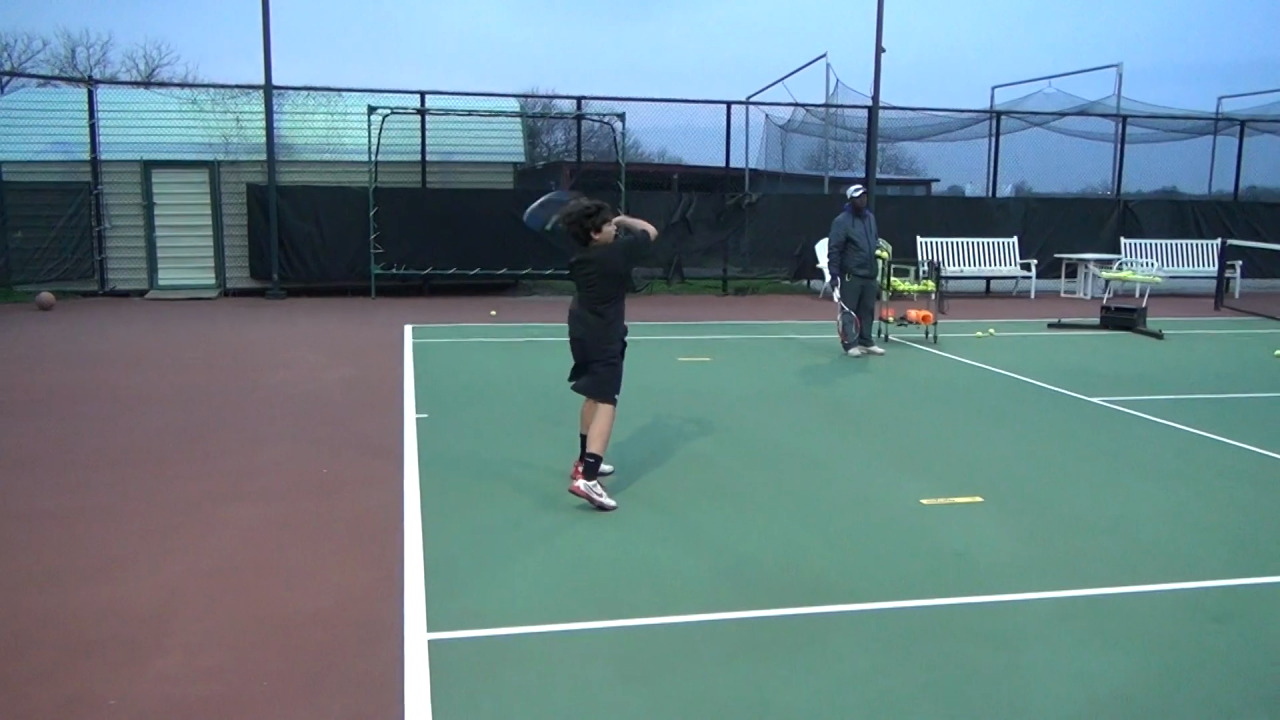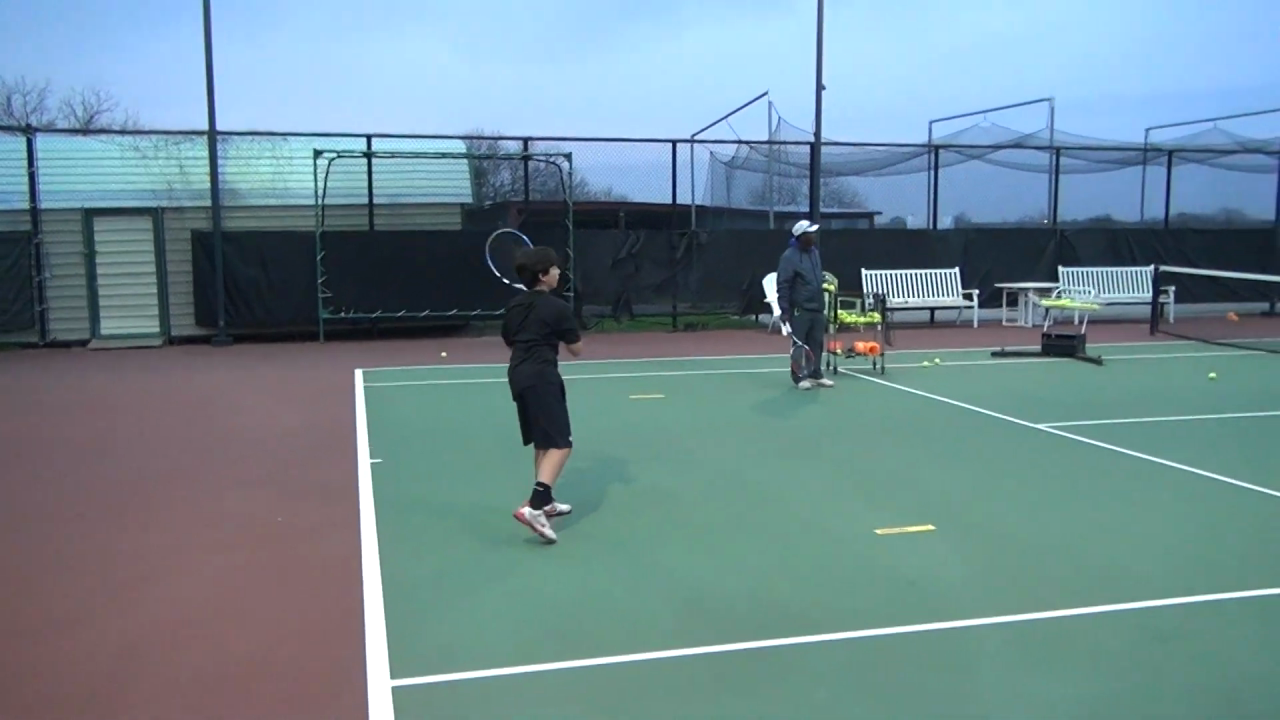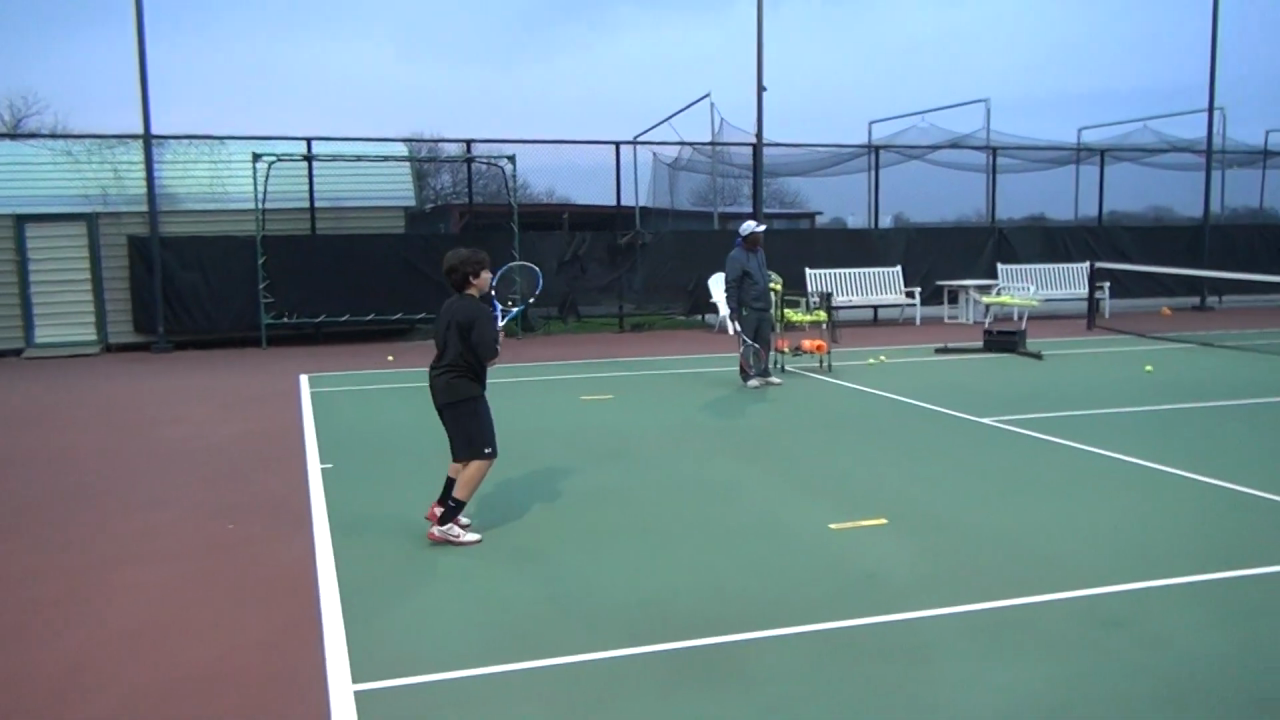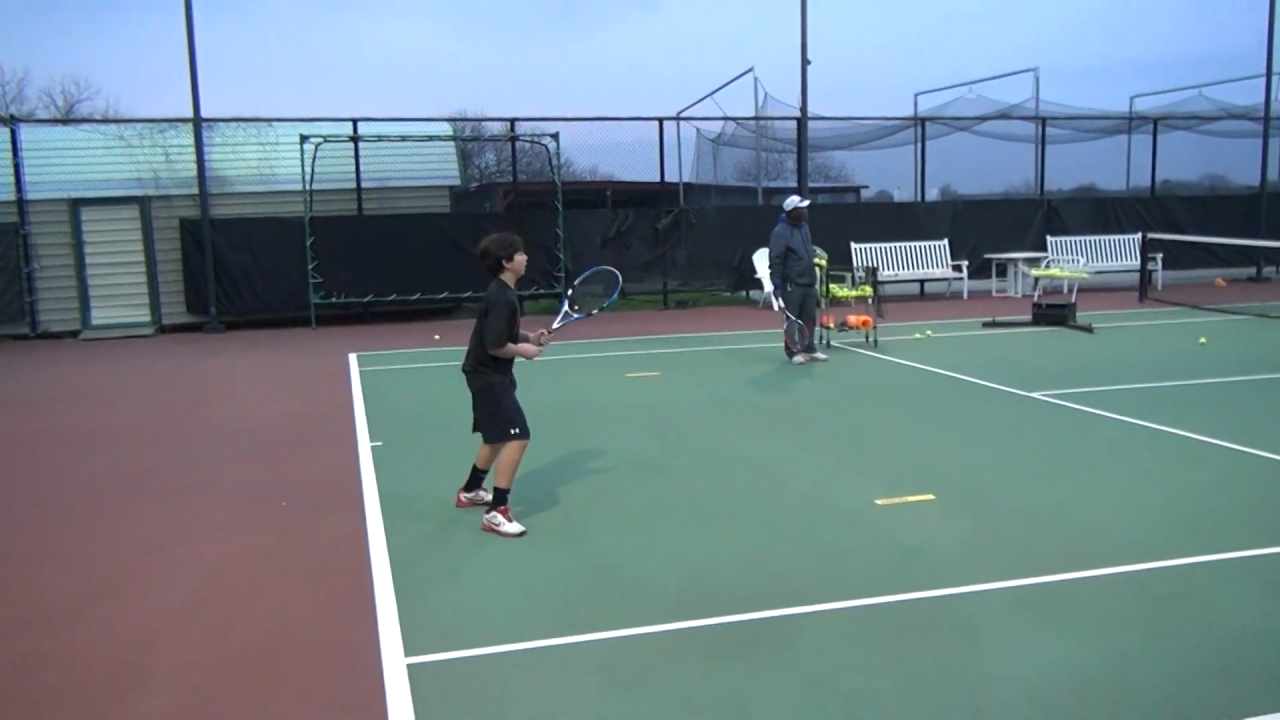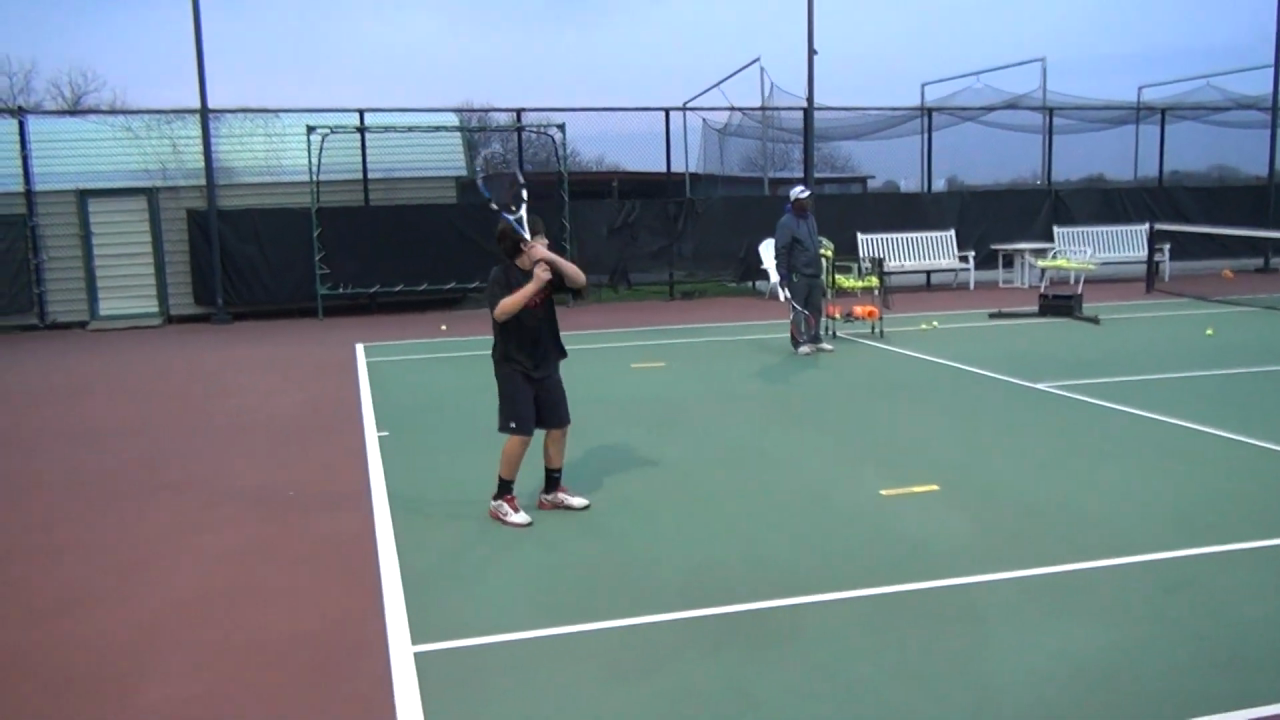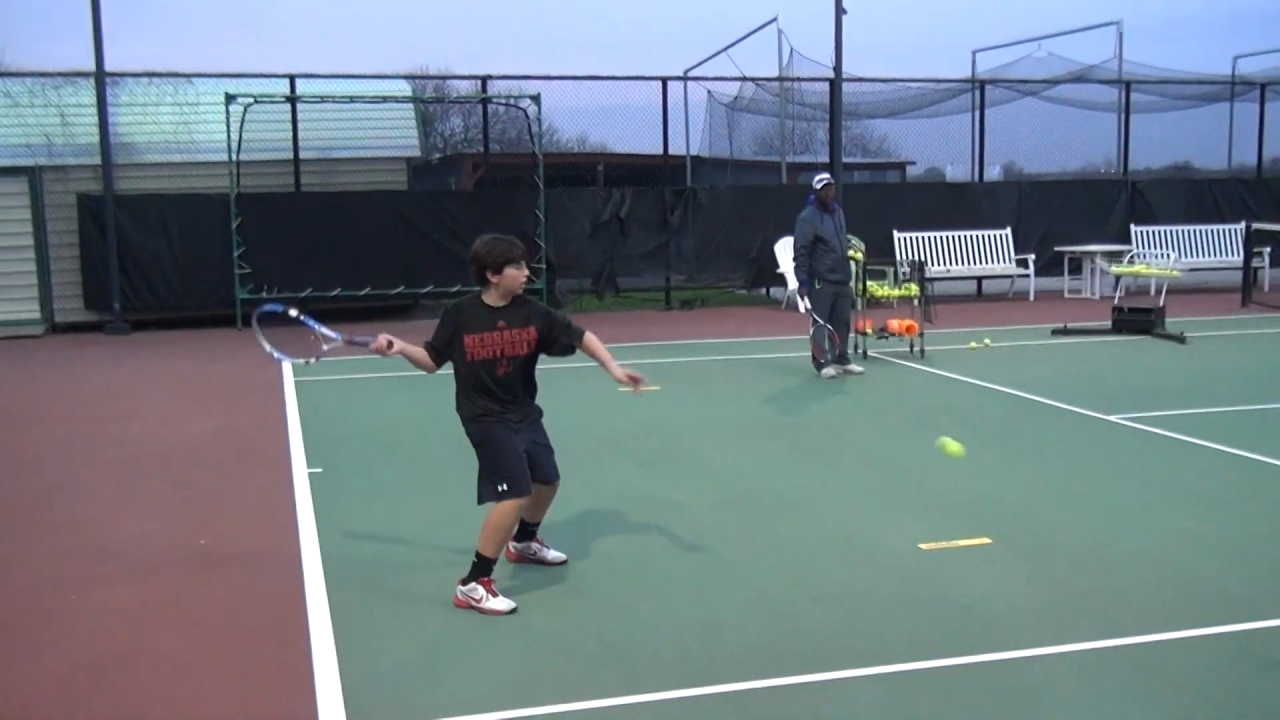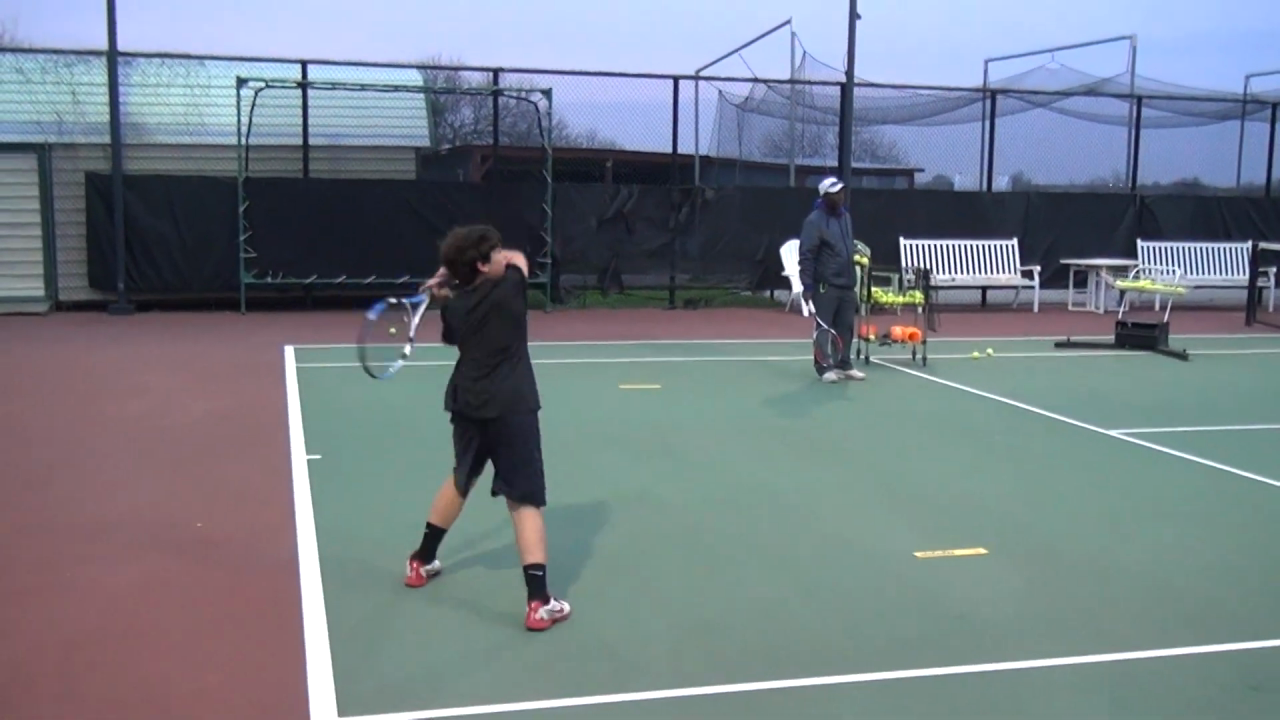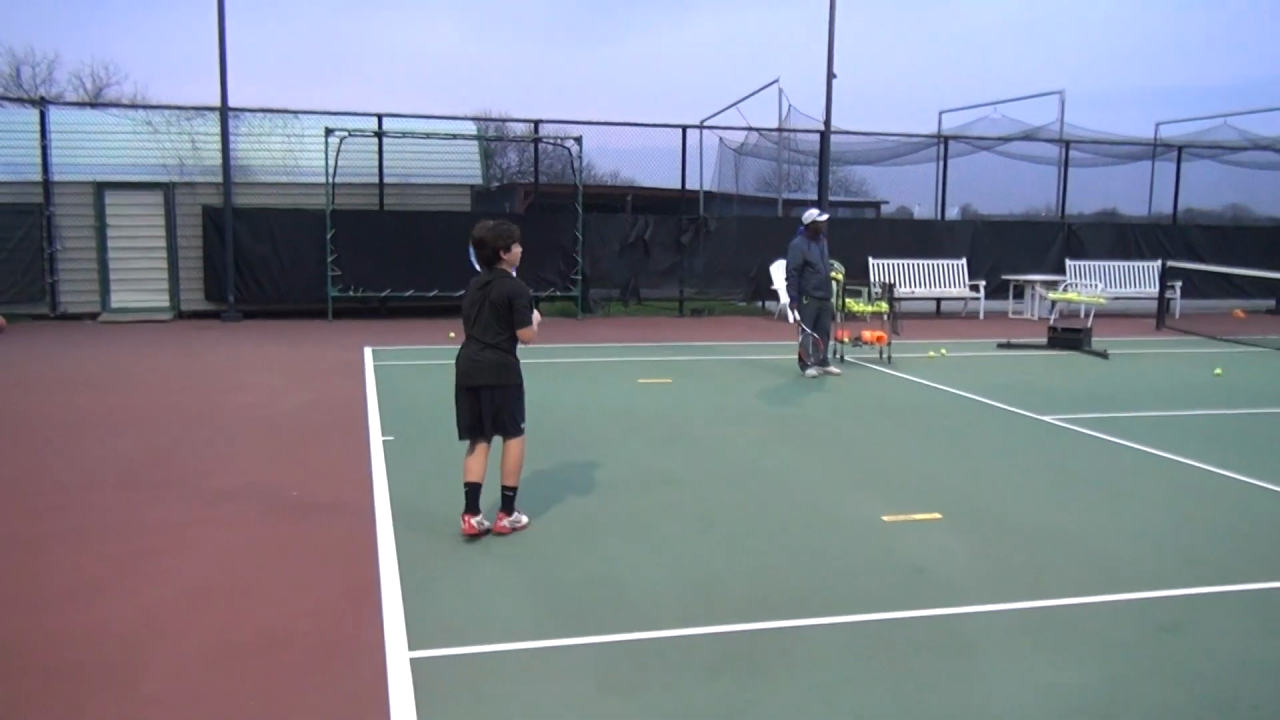
dt=0.5s
person 1, frame 1
left shoulder: (580, 258)
right shoulder: (617, 251)
right elbow: (650, 233)
right wrist: (626, 220)
left hip: (582, 330)
right hip: (603, 334)
left knee: (597, 392)
right knee: (604, 401)
left ankle: (586, 459)
right ankle: (586, 478)
person 1, frame 2
left shoulder: (516, 305)
right shoulder: (558, 307)
right elbow: (577, 348)
left hip: (519, 376)
right hip: (541, 379)
left knee: (545, 443)
right knee: (560, 445)
left ankle: (544, 502)
right ankle: (533, 509)
person 1, frame 3
left shoulder: (449, 307)
right shoulder: (479, 311)
right elbow: (489, 357)
right wrist: (496, 344)
left hip: (443, 385)
right hip: (463, 389)
left knee: (468, 451)
right knee: (483, 455)
left ankle: (442, 506)
right ankle: (445, 524)
person 1, frame 4
left shoulder: (507, 293)
right shoulder: (501, 298)
right elbow: (496, 346)
left wrist: (531, 337)
right wrist: (523, 350)
left hip: (494, 375)
right hip: (488, 376)
left knee: (499, 435)
right knee: (518, 437)
left ankle: (470, 491)
right ankle: (495, 511)
person 1, frame 5
left shoulder: (547, 268)
right shoulder: (502, 274)
left elbow: (579, 280)
right elbow: (499, 314)
left wrist: (550, 257)
right wrist: (534, 284)
left hip: (546, 362)
right hip: (514, 366)
left knee: (559, 427)
right knee: (521, 433)
left ankle: (551, 492)
right ankle: (502, 498)
person 1, frame 6
left shoulder: (534, 311)
right shoulder: (460, 315)
left elbow: (580, 336)
right elbow: (432, 361)
left wrist: (614, 368)
right wrist: (400, 348)
left hip: (522, 413)
right hip: (485, 416)
left knee: (546, 481)
right knee: (513, 495)
left ankle: (523, 540)
right ankle: (473, 583)
person 1, frame 7
left shoulder: (455, 304)
right shoulder: (509, 286)
right elbow: (520, 260)
left wrist: (447, 279)
left hip: (468, 404)
right hip: (512, 407)
left knee: (461, 480)
right knee: (525, 501)
left ankle: (421, 561)
person 1, frame 8
left shoulder: (474, 285)
right shoulder: (515, 287)
right elbow: (526, 336)
right wrist: (535, 318)
left hip: (469, 369)
right hip: (500, 371)
left knee: (478, 441)
right knee: (513, 436)
left ankle: (472, 516)
right ankle: (506, 514)
person 2, frame 1
left shoulder: (870, 217)
right shoulder: (842, 221)
right elbow: (834, 250)
right wrist: (834, 275)
left hip: (870, 274)
right hip: (851, 275)
left knee: (867, 311)
right knee: (849, 311)
left ankle: (866, 342)
right ankle: (850, 344)
person 2, frame 2
left shoulder: (814, 252)
right shoulder: (789, 257)
right elbow: (783, 285)
left wrist: (825, 284)
right wrist: (784, 310)
left hip: (818, 308)
right hip: (799, 310)
left knee: (816, 343)
right knee: (799, 344)
left ankle: (815, 374)
right ankle: (799, 377)
person 2, frame 3
left shoulder: (760, 252)
right shoulder: (736, 256)
right elbow: (731, 285)
left wrist: (771, 284)
right wrist: (733, 309)
left hip: (764, 307)
right hip: (747, 309)
left knee: (764, 342)
left ankle: (763, 373)
right ankle: (747, 375)
person 2, frame 4
left shoulder: (804, 227)
right shoulder: (780, 232)
right elbow: (775, 261)
right wrist: (777, 285)
left hip: (809, 283)
right hip: (792, 285)
left knee: (809, 319)
left ankle: (809, 349)
right ankle: (793, 352)
person 2, frame 5
left shoulder: (810, 218)
right shoulder: (786, 222)
right elbow: (781, 251)
left wrist: (822, 250)
right wrist: (783, 275)
left hip: (815, 273)
right hip: (798, 275)
left knee: (815, 309)
left ankle: (815, 339)
right ankle: (799, 342)
person 2, frame 6
left shoulder: (838, 212)
right shoulder: (807, 217)
right elbow: (801, 252)
left wrist: (851, 250)
right wrist: (802, 282)
left hip: (843, 279)
right hip: (820, 282)
left knee: (842, 322)
right knee: (821, 324)
left ankle: (842, 359)
right ankle: (822, 363)
person 2, frame 7
left shoulder: (845, 216)
right shoulder: (814, 221)
right elbow: (807, 256)
right wrist: (807, 285)
left hip: (847, 284)
right hip: (825, 285)
left knee: (846, 327)
right knee: (824, 328)
left ankle: (843, 364)
right ankle: (824, 367)
person 2, frame 8
left shoulder: (822, 241)
right shoulder: (798, 245)
right elbow: (792, 273)
left wrist: (832, 273)
right wrist: (793, 297)
left hip: (825, 296)
right hip: (807, 297)
left knee: (823, 332)
left ankle: (822, 363)
right ankle: (806, 365)
